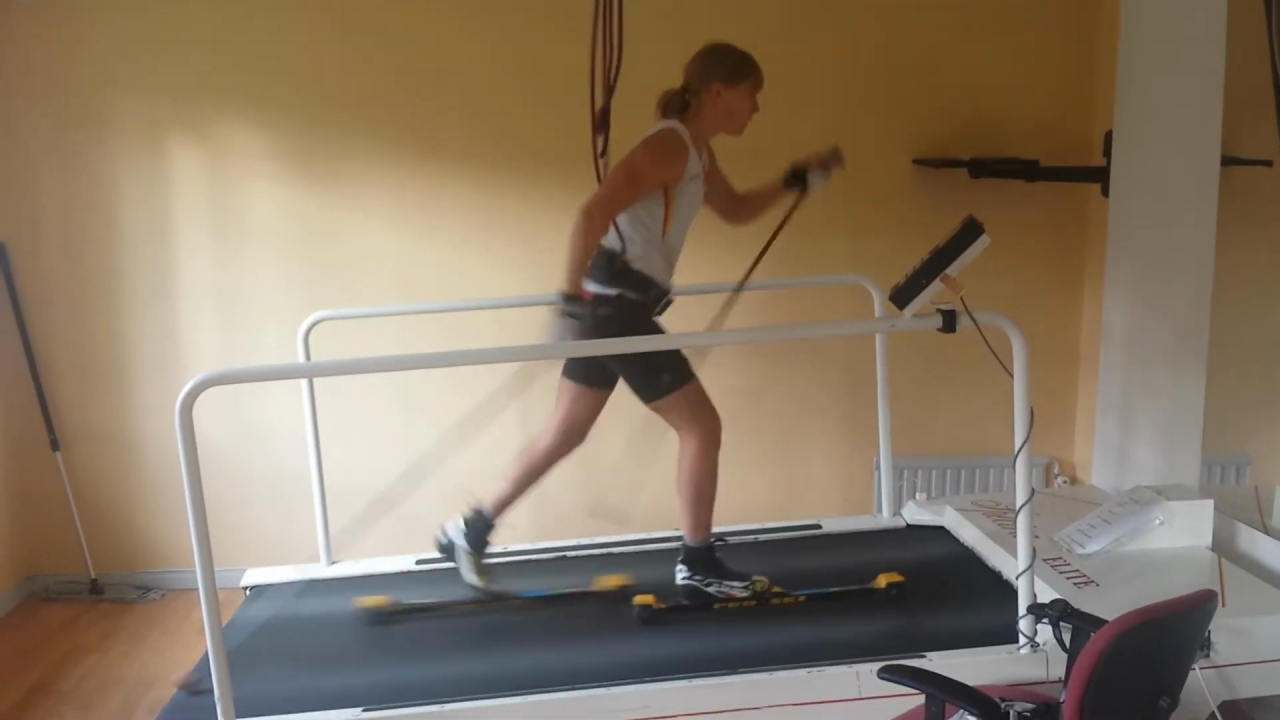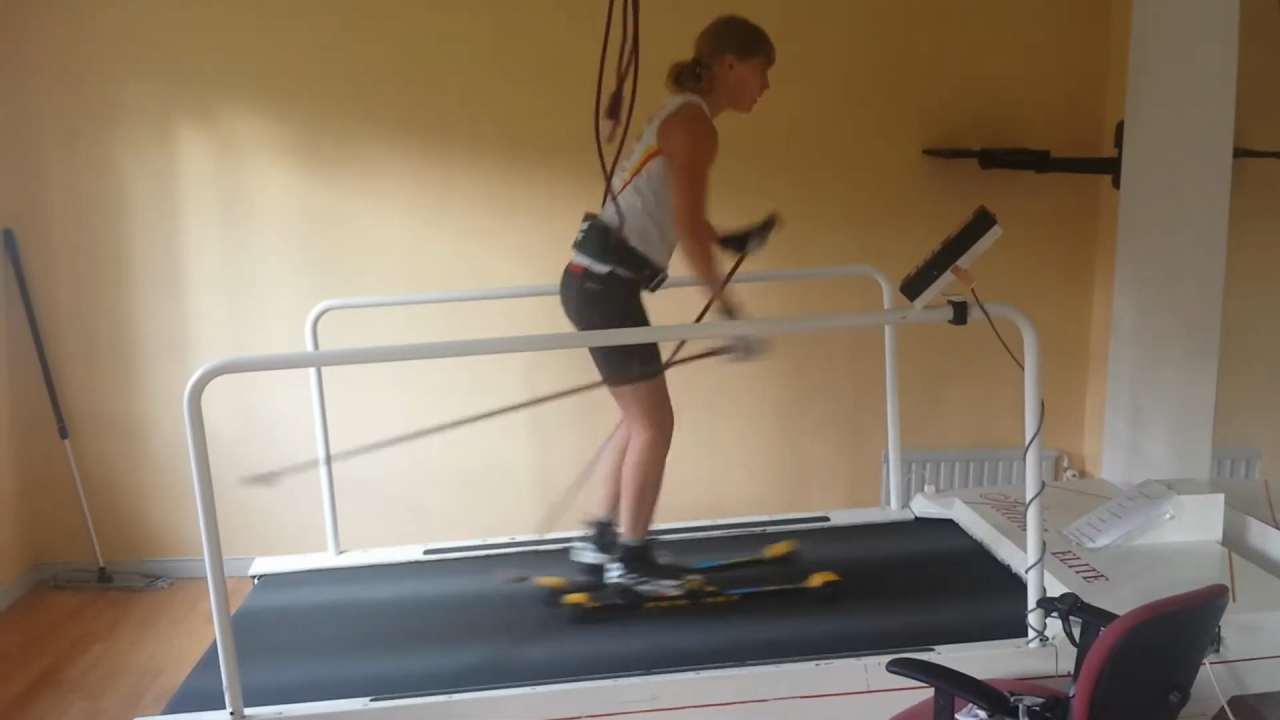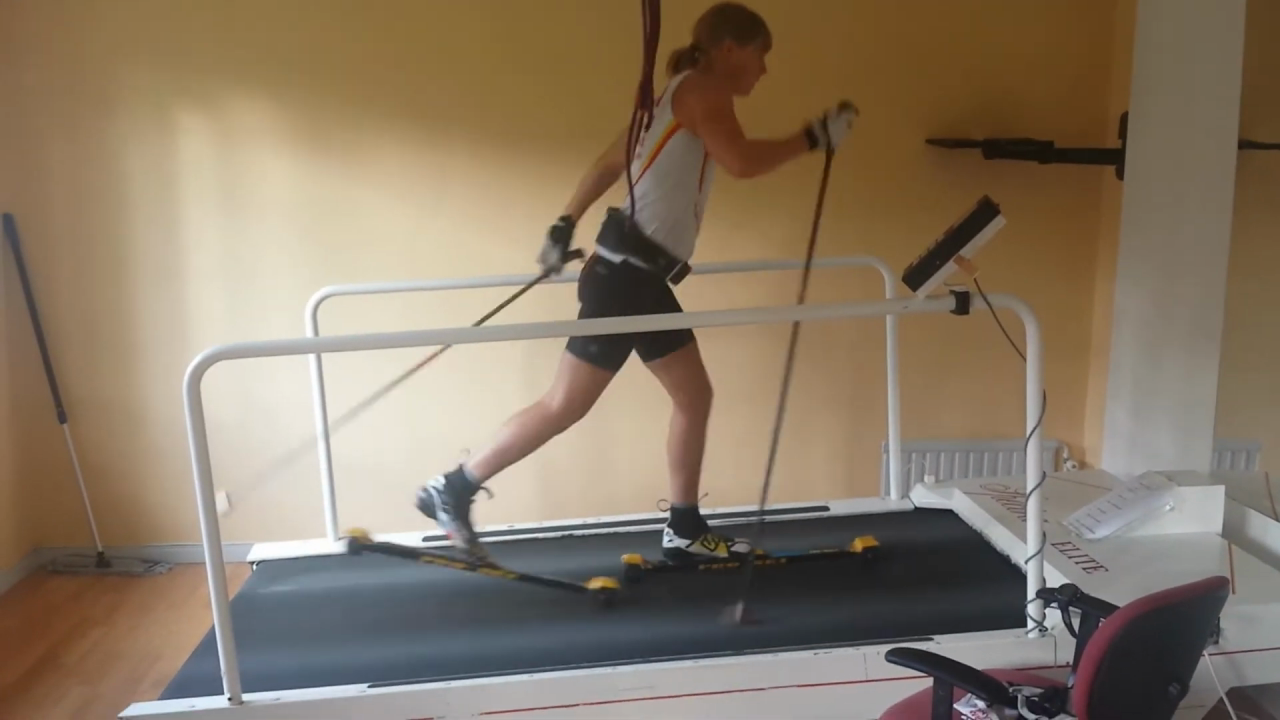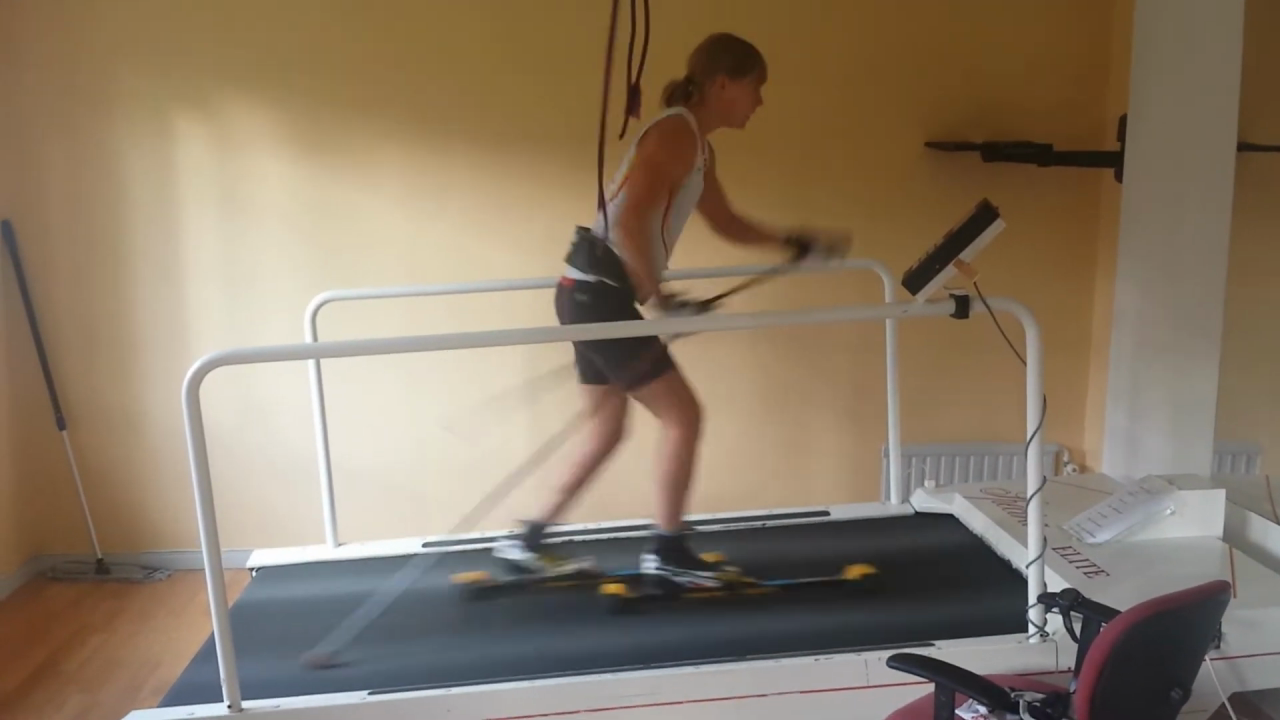
dt=0.4s
person 1, frame 1
left shoulder: (697, 153)
right shoulder: (669, 146)
left elbow: (736, 210)
right elbow: (594, 212)
left wrist: (795, 180)
right wrist: (569, 300)
left hip: (614, 305)
right hip: (616, 307)
left knee: (564, 433)
right knee: (701, 428)
left ankle: (473, 529)
right ankle: (698, 567)
person 1, frame 2
left shoulder: (683, 117)
right shoulder: (693, 122)
right elbow: (686, 224)
left wrist: (731, 240)
right wrist: (728, 307)
left hip: (602, 280)
right hip: (605, 282)
left knee: (640, 418)
right knee: (653, 424)
left ankle: (604, 538)
right ankle: (632, 561)
person 1, frame 3
left shoulder: (682, 103)
right shoulder: (700, 89)
left elbow: (605, 164)
right elbow: (742, 161)
left wrist: (563, 228)
right wrist: (815, 136)
left hip: (643, 277)
right hip: (623, 275)
left knee: (695, 396)
right knee: (566, 406)
left ankle: (684, 529)
right ankle: (453, 489)
person 1, frame 4
left shoulder: (695, 144)
right shoulder: (674, 134)
left elbow: (726, 223)
right elbow: (629, 222)
left wrist: (794, 243)
right wrist: (659, 297)
left hip: (601, 294)
right hip: (599, 295)
left knee: (607, 426)
right knee: (684, 418)
left ankle: (530, 539)
right ankle: (666, 551)
